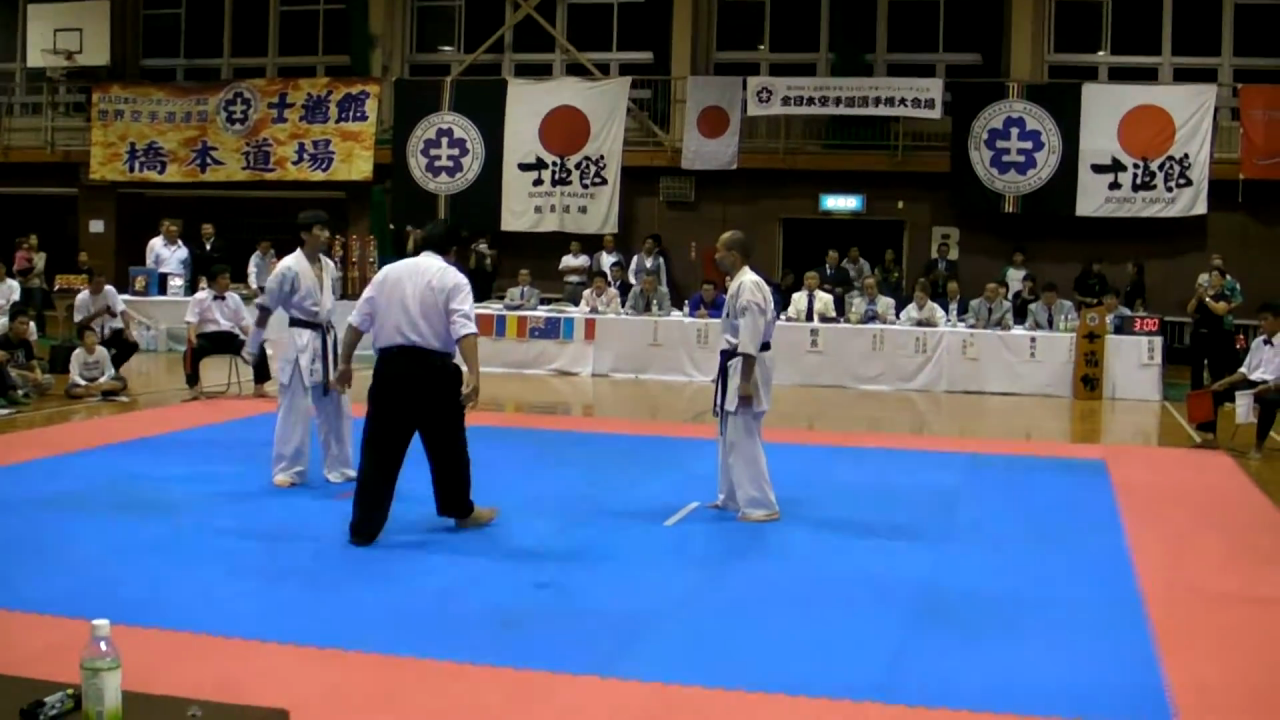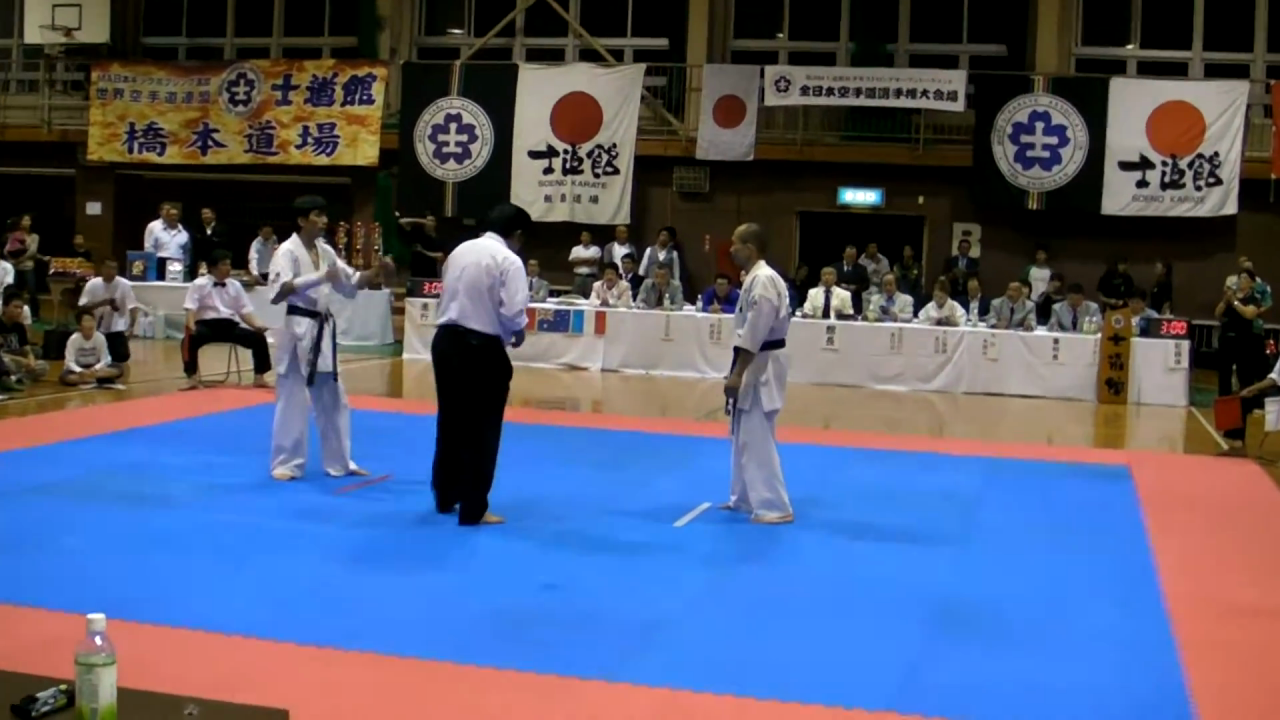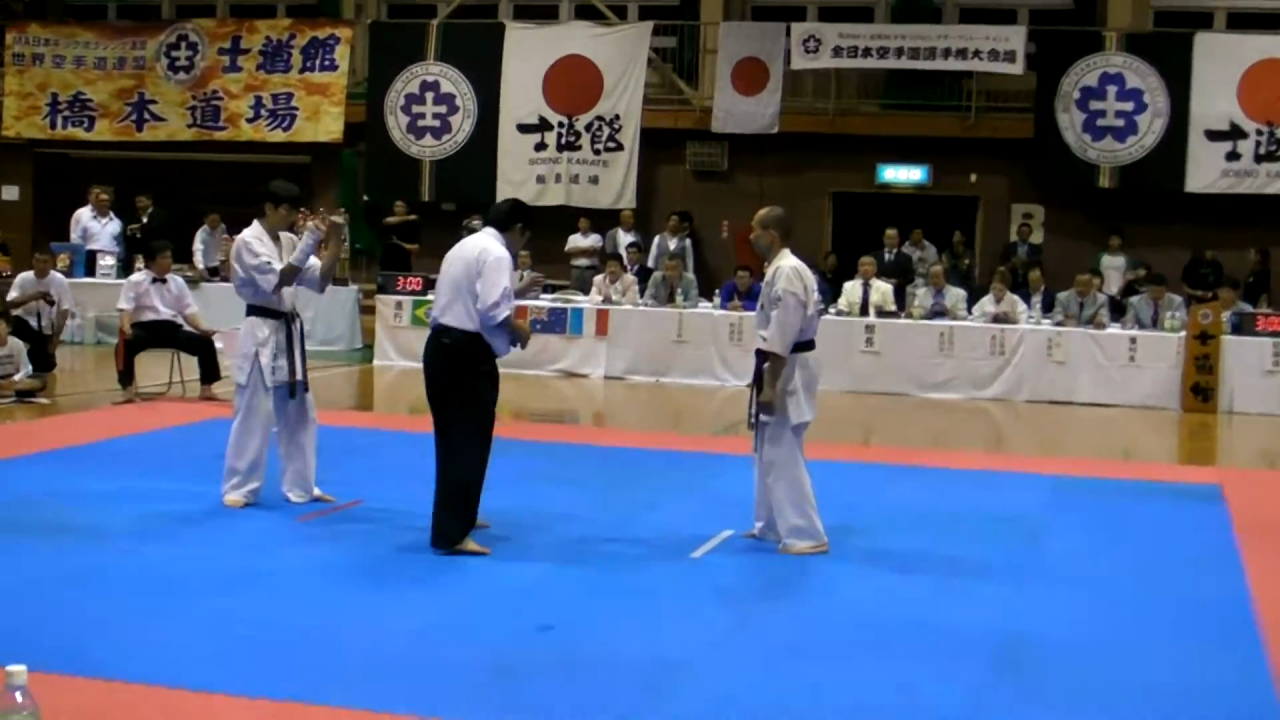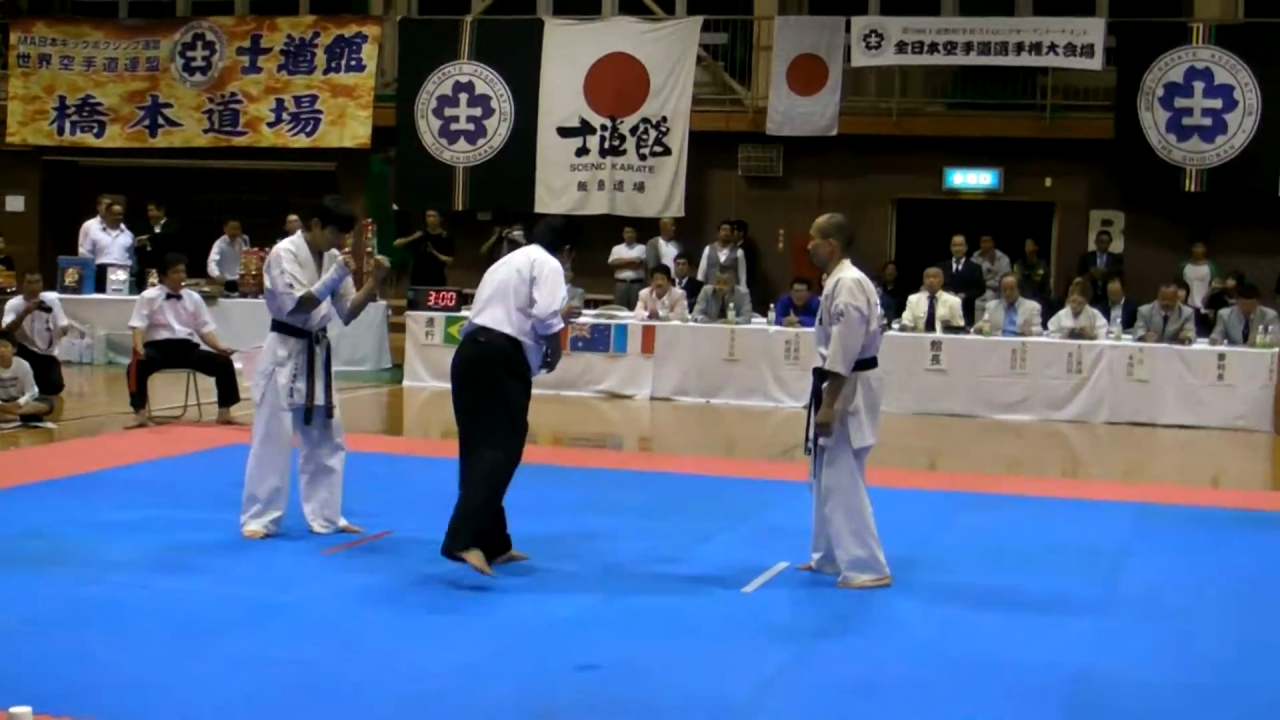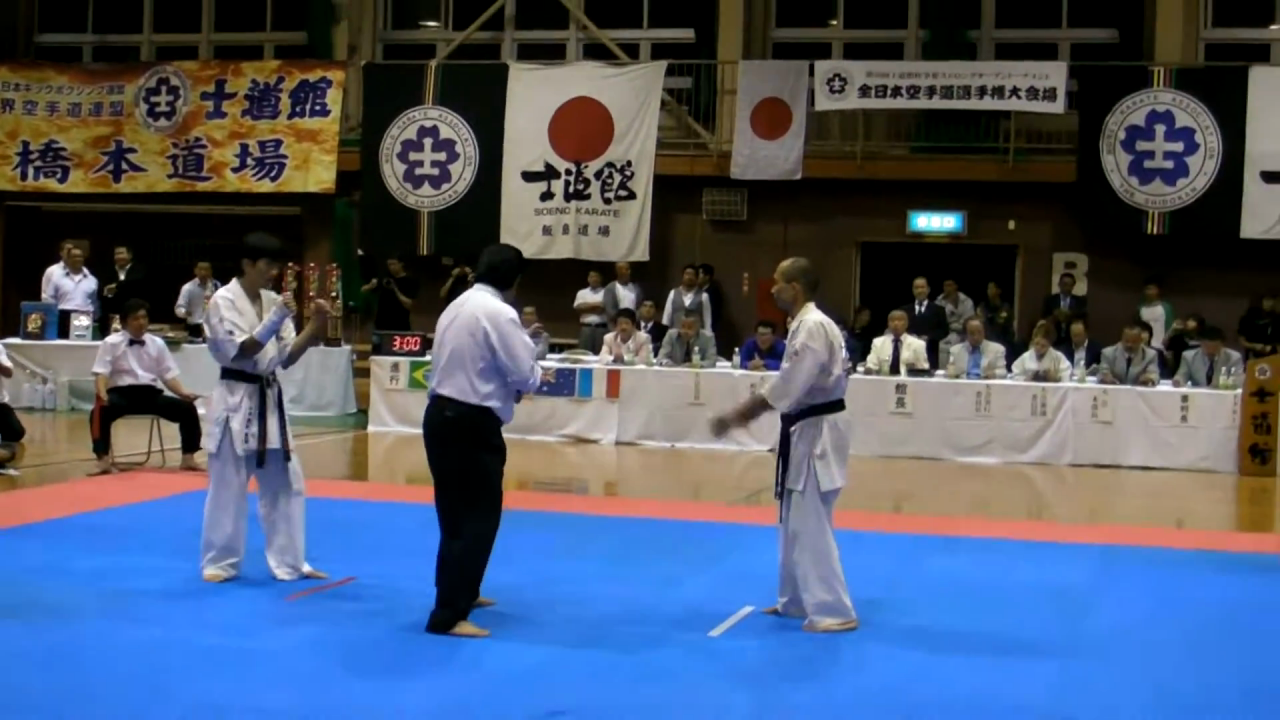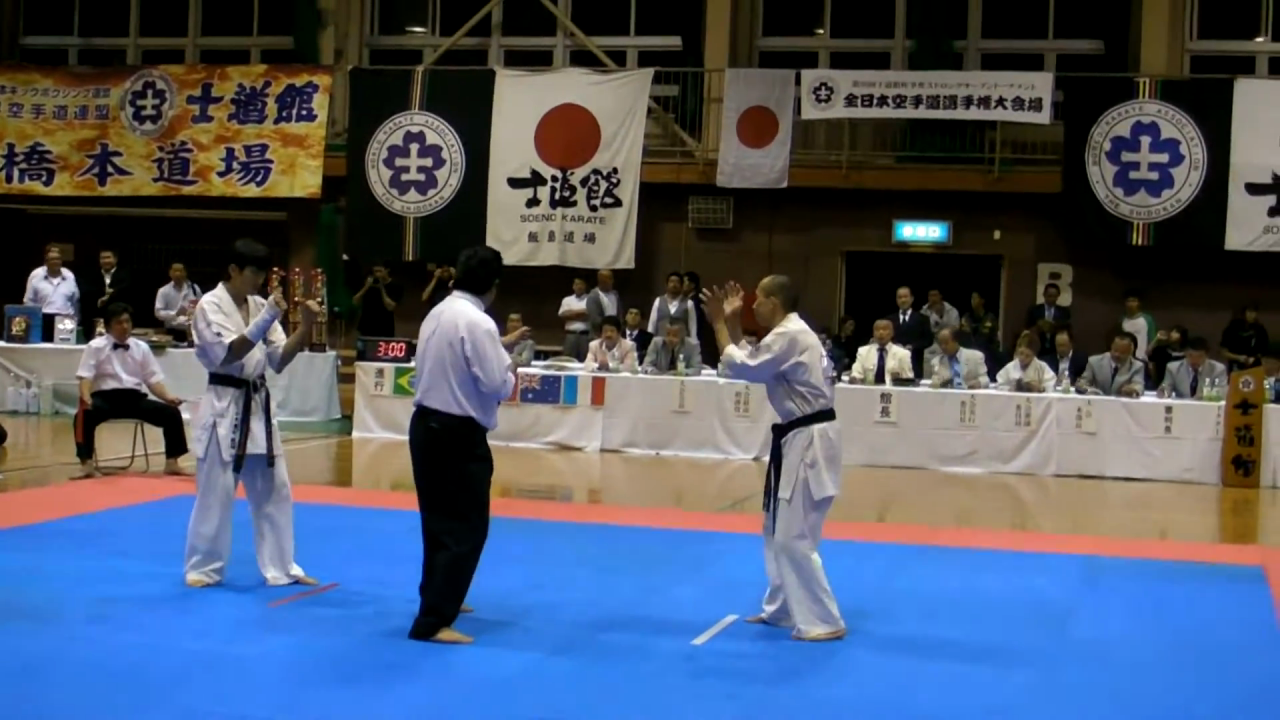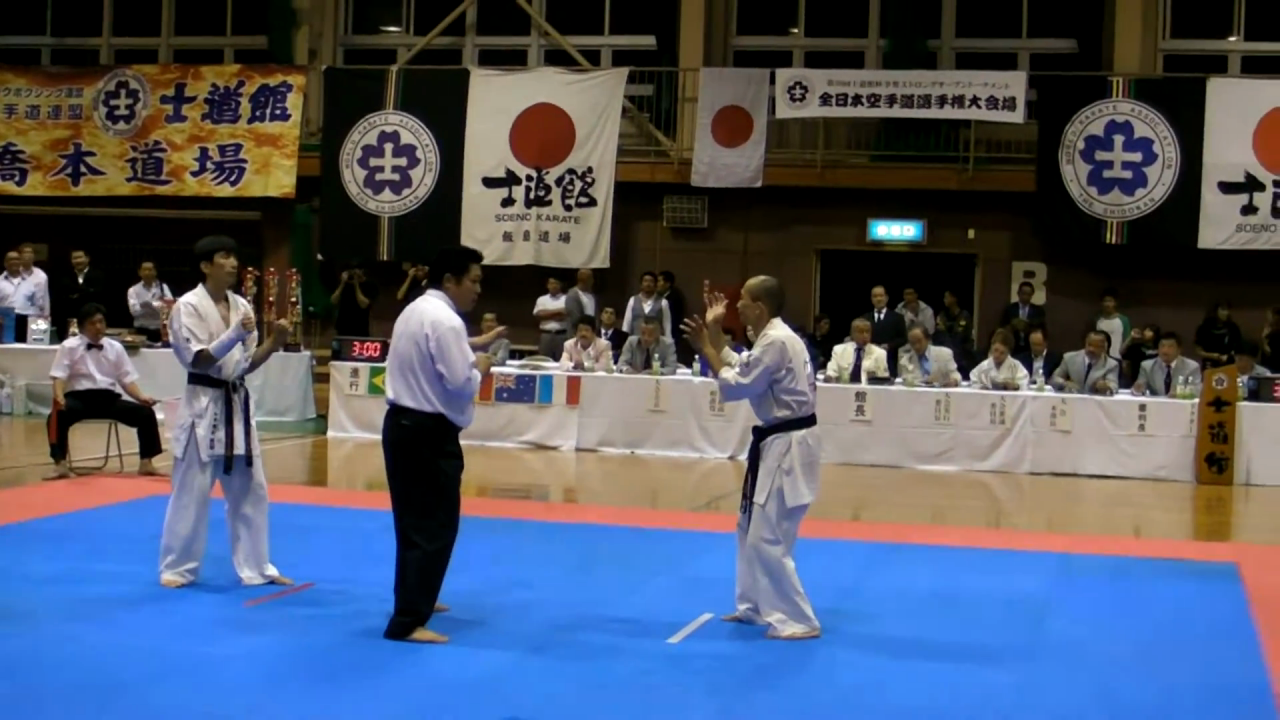
dt=0.5s
person 1, frame 1
left shoulder: (388, 272)
right shoulder: (454, 279)
left elbow: (359, 320)
right elbow: (464, 329)
left wrist: (345, 362)
right wrist: (473, 375)
left hip: (391, 367)
right hip: (433, 369)
left knee: (379, 449)
right knee: (448, 444)
left ankle: (363, 528)
right ankle: (461, 511)
person 1, frame 2
left shoulder: (460, 251)
right shoulder: (508, 261)
right elbow: (512, 315)
right wrist: (518, 336)
left hip: (447, 342)
right hip: (481, 350)
left knee: (451, 425)
right knee: (481, 432)
left ankle: (447, 498)
right ankle: (473, 510)
person 1, frame 3
left shoulder: (465, 246)
right shoulder: (495, 253)
right elbow: (493, 310)
left wrist: (512, 294)
right wrist: (519, 331)
left hip: (442, 346)
right hip: (467, 353)
left knee: (454, 435)
right knee: (469, 440)
left ankle: (458, 515)
right ankle: (453, 533)
person 1, frame 4
left shoulder: (509, 260)
right shoulder: (547, 263)
right elbow: (546, 318)
left wrist: (558, 318)
right wrist: (554, 352)
left hip: (473, 354)
right hip: (499, 359)
left knee: (483, 448)
right knee: (501, 449)
left ankle: (493, 543)
right ankle: (465, 539)
person 1, frame 5
left shoulder: (457, 306)
right shoulder: (499, 314)
right elbow: (526, 376)
left wrist: (518, 340)
right wrist: (530, 376)
left hip: (442, 415)
right hip: (470, 424)
left knee: (459, 513)
right knee: (476, 518)
left ankle: (461, 591)
right ankle: (448, 615)
person 1, frame 6
left shoulder: (438, 313)
right shoulder: (477, 322)
right elbow: (497, 385)
left wrist: (500, 346)
right wrist: (511, 372)
left hip: (427, 426)
right hip: (456, 434)
left knee: (442, 522)
right knee: (464, 527)
left ankle: (439, 598)
right ankle: (431, 621)
person 1, frame 7
left shoulder: (415, 310)
right shoulder: (444, 320)
right elbow: (461, 382)
left wrist: (469, 354)
right wrist: (481, 368)
left hip: (403, 424)
right hip: (428, 432)
left knee: (416, 520)
right knee: (434, 526)
left ankle: (416, 597)
right ankle: (407, 620)
person 2, frame 1
left shoulder: (748, 285)
right shoulder: (740, 283)
left elbow: (751, 338)
left wrist: (746, 381)
left hip: (746, 368)
right hip: (737, 366)
left knee: (744, 438)
right knee: (731, 436)
person 2, frame 2
left shoulder: (762, 279)
right shoulder: (757, 277)
left elbow: (755, 334)
left wrist: (737, 373)
left hip: (759, 365)
right hip: (755, 364)
left knee: (757, 437)
right knee: (744, 435)
right ankle: (745, 498)
person 2, frame 3
left shoulder: (786, 271)
right shoulder: (781, 268)
left elbow: (782, 335)
left wrist: (771, 385)
left hip: (786, 370)
right hip: (780, 369)
left knee: (783, 455)
right knee: (770, 453)
left ankle: (806, 535)
right ankle: (771, 525)
person 2, frame 4
left shoulder: (848, 283)
right shoulder: (840, 281)
left elbow: (844, 353)
left wrist: (828, 406)
left hip: (848, 390)
right hip: (841, 388)
left knee: (844, 481)
right knee: (827, 479)
left ankle: (867, 568)
right ankle: (829, 556)
person 2, frame 5
left shoulder: (811, 326)
right shoulder: (808, 323)
left elbow: (788, 386)
right elbow: (793, 385)
left wrist: (739, 415)
right wrist: (748, 411)
left hip: (818, 432)
right hip: (810, 428)
left knee: (810, 526)
right knee: (796, 523)
left ankle: (835, 612)
right ankle: (796, 601)
person 2, frame 6
left shoulder: (789, 336)
right shoulder: (791, 334)
left elbow: (739, 367)
right elbow: (752, 363)
left wrist: (719, 324)
right wrist: (731, 323)
left hip: (810, 442)
right hip: (800, 440)
left knee: (794, 537)
right knee: (777, 531)
left ankle: (823, 622)
right ankle: (781, 609)
person 2, frame 7
left shoulder: (776, 342)
right shoulder: (774, 338)
left elbow: (734, 386)
right elbow: (738, 368)
left wrist: (705, 348)
right wrist: (713, 331)
left hip: (788, 446)
right hip: (778, 443)
left knee: (768, 539)
right knee: (751, 530)
left ankle: (798, 621)
right ankle: (755, 607)
person 3, frame 1
left shoulder: (329, 266)
right shoulder: (289, 267)
right elbow: (265, 308)
right wrist: (252, 347)
left hip: (326, 341)
right hip: (301, 342)
left knee: (337, 410)
right knee: (296, 410)
person 3, frame 2
left shoulder: (325, 251)
right shoulder: (288, 251)
left elbow: (351, 282)
right elbow: (279, 291)
left wrist: (378, 271)
right wrist: (318, 277)
left hip: (324, 331)
right hip: (299, 331)
left knee: (334, 401)
right knee: (293, 402)
person 3, frame 3
left shoulder: (288, 241)
right shoulder: (248, 241)
left elbow: (319, 282)
right elbow: (279, 280)
left wrist: (334, 241)
right wrist: (309, 242)
left hip: (290, 334)
right hip: (262, 335)
left knee: (300, 417)
right knee: (254, 416)
left ankle: (301, 486)
right ankle: (238, 489)
person 3, frame 4
left shoulder: (332, 258)
right shoulder: (284, 253)
left elbow: (347, 313)
right elbow: (296, 306)
left wrist: (375, 282)
right wrist: (335, 277)
left hip: (317, 353)
right hip: (285, 353)
left knee: (327, 442)
right knee: (273, 440)
left ankle: (326, 516)
right ankle: (259, 518)
person 3, frame 5
left shoulder: (272, 301)
right shoulder: (224, 300)
left elbow: (286, 357)
right elbow: (239, 352)
left wrist: (315, 326)
right wrist: (277, 318)
left hip: (269, 399)
right hip: (235, 400)
left knee: (286, 485)
right knee: (228, 488)
left ankle: (290, 562)
right ankle: (219, 562)
person 3, frame 6
left shoulder: (260, 306)
right shoulder: (210, 305)
left elbow: (279, 360)
right elbow: (229, 352)
left wrist: (305, 326)
right wrist: (268, 318)
left hip: (258, 404)
right hip: (224, 406)
left knee: (274, 491)
right knee: (215, 493)
left ankle: (281, 567)
right ankle: (202, 568)
person 3, frame 7
left shoulder: (241, 306)
right shoulder: (188, 305)
left elbow: (246, 364)
right elbow: (197, 361)
left wrist: (275, 342)
right wrist: (235, 334)
left hip: (237, 405)
right hip: (203, 406)
left knee: (251, 491)
right knee: (192, 493)
left ankle: (256, 567)
right ankle: (177, 568)
